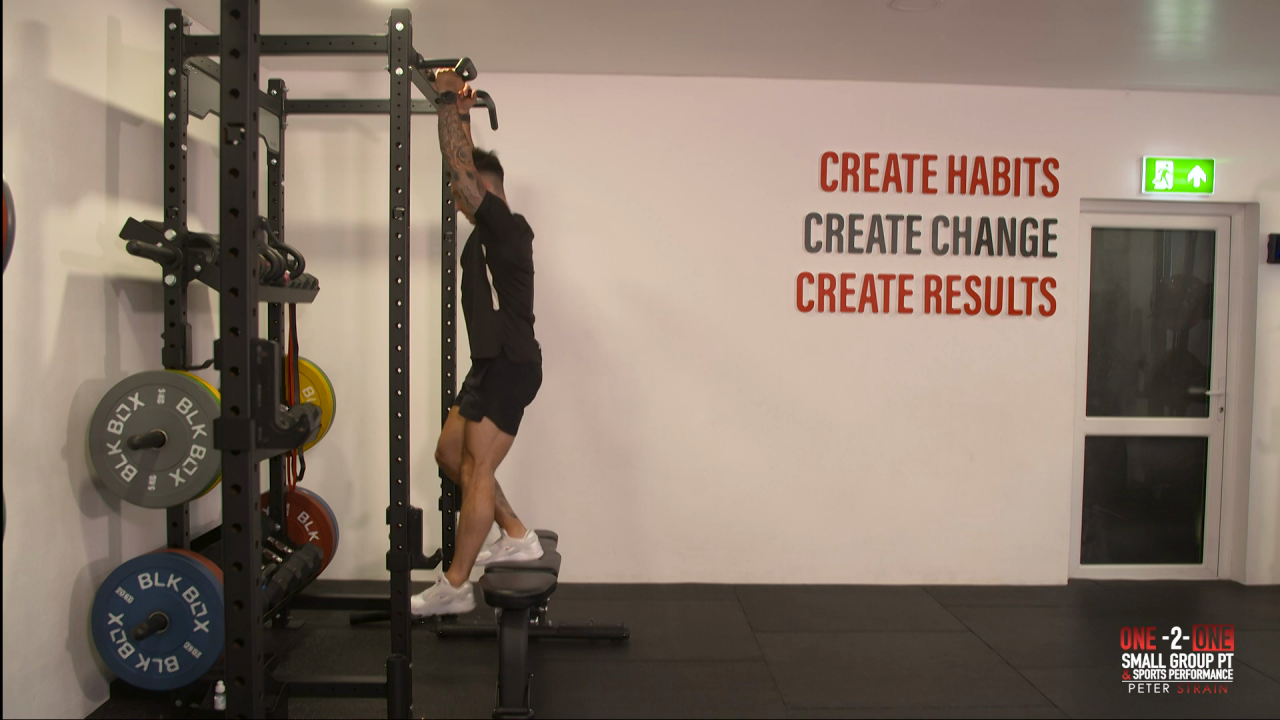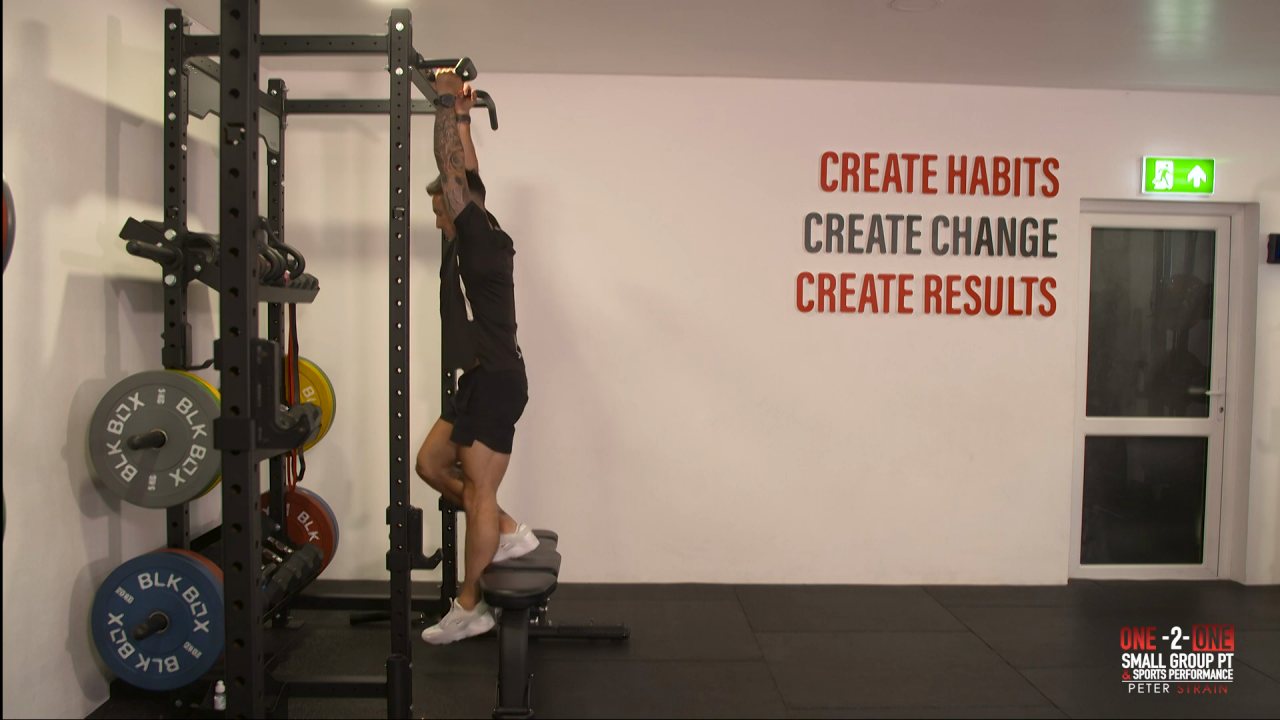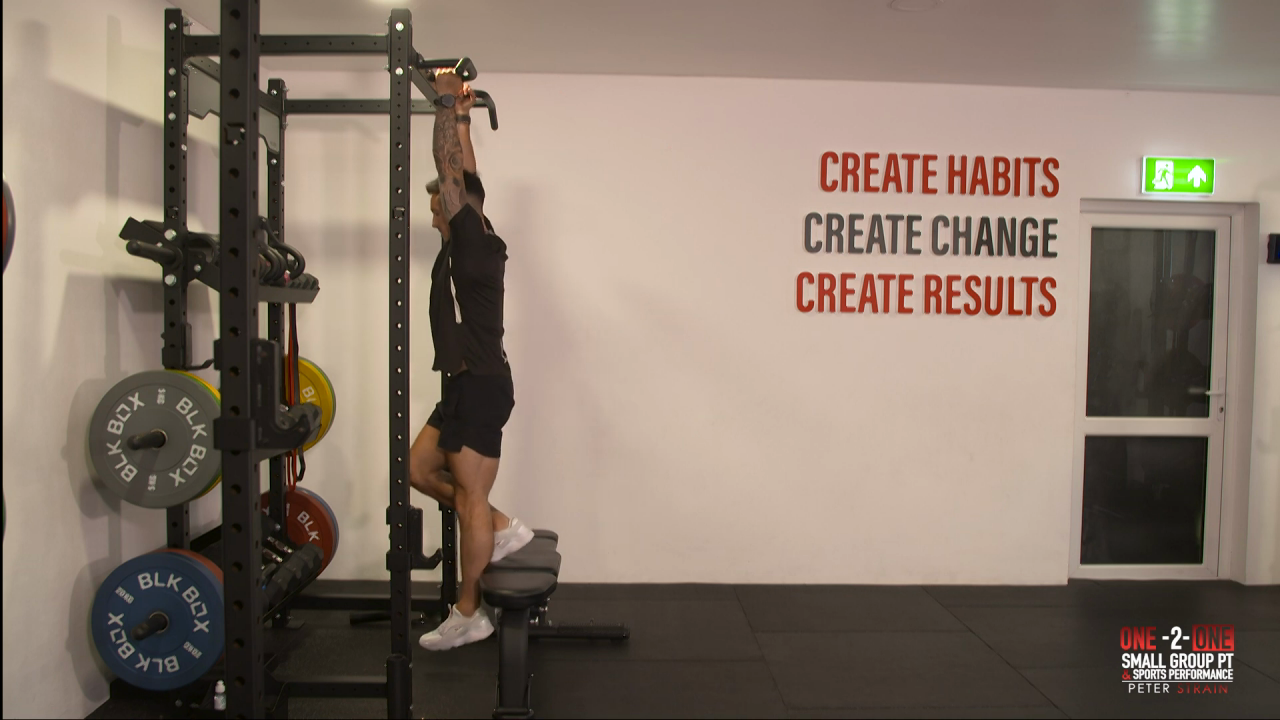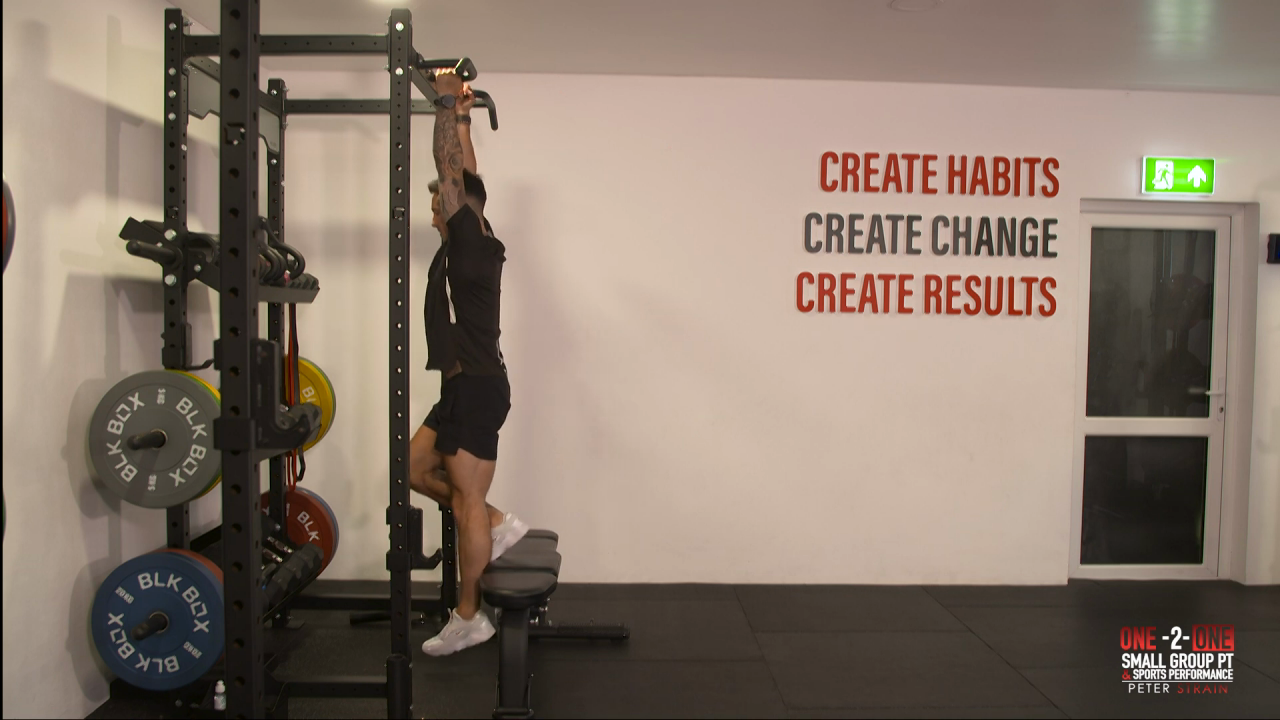
dt=0.5s
person 1, frame 1
left shoulder: (506, 226)
right shoulder: (489, 231)
left elbow: (459, 165)
right elbow: (465, 167)
left wrist: (448, 100)
right wrist: (460, 112)
left hip: (510, 365)
right hip: (492, 364)
left knee: (475, 471)
right knee: (451, 456)
left ankle: (455, 585)
right ankle: (517, 536)
person 1, frame 2
left shoulder: (479, 238)
right shoulder: (476, 241)
left elbow: (452, 171)
right elbow: (465, 173)
left wrist: (446, 103)
right wrist: (459, 116)
left hip: (494, 382)
right hip: (481, 380)
left knee: (477, 493)
right knee: (430, 464)
left ankle: (468, 609)
right ankle: (509, 532)
person 1, frame 3
left shoulder: (471, 240)
right shoulder: (472, 242)
left elbow: (450, 170)
right elbow: (461, 173)
left wrist: (448, 105)
right wrist: (460, 115)
left hip: (479, 386)
right hip: (468, 384)
left knee: (469, 498)
right knee: (418, 470)
left ankle: (467, 615)
right ankle: (501, 529)
person 1, frame 4
left shoulder: (468, 239)
right shoulder: (470, 242)
left elbow: (451, 170)
right elbow: (463, 174)
left wrist: (448, 105)
right wrist: (459, 116)
left hip: (476, 387)
right hip: (465, 386)
left knee: (468, 500)
right knee: (414, 469)
left ankle: (468, 618)
right ankle: (496, 527)
